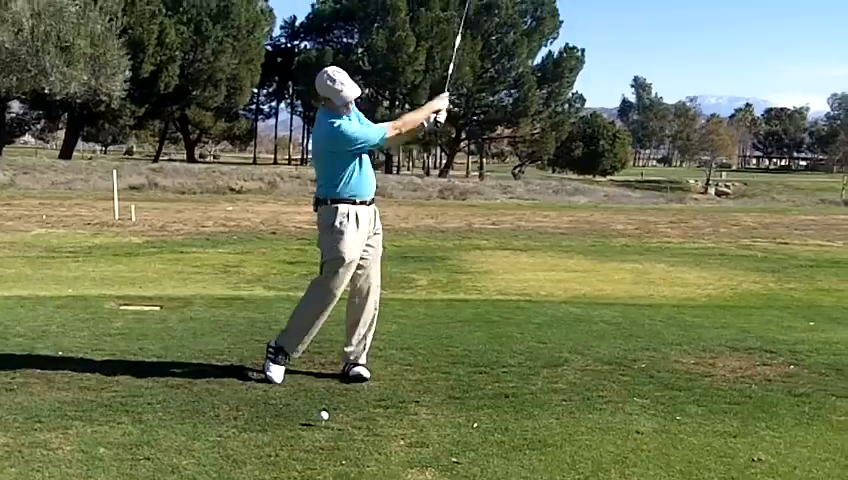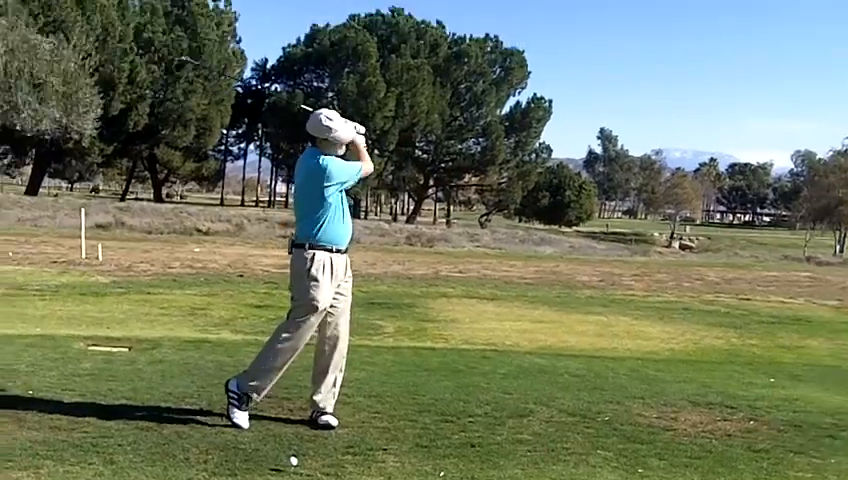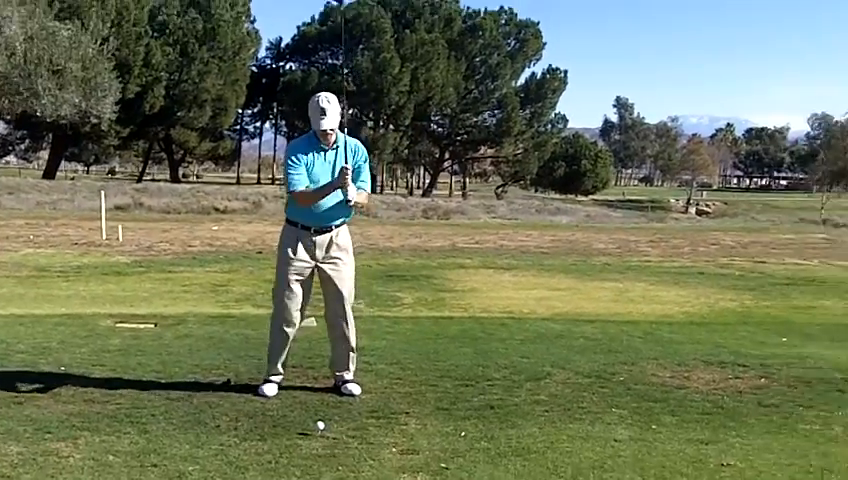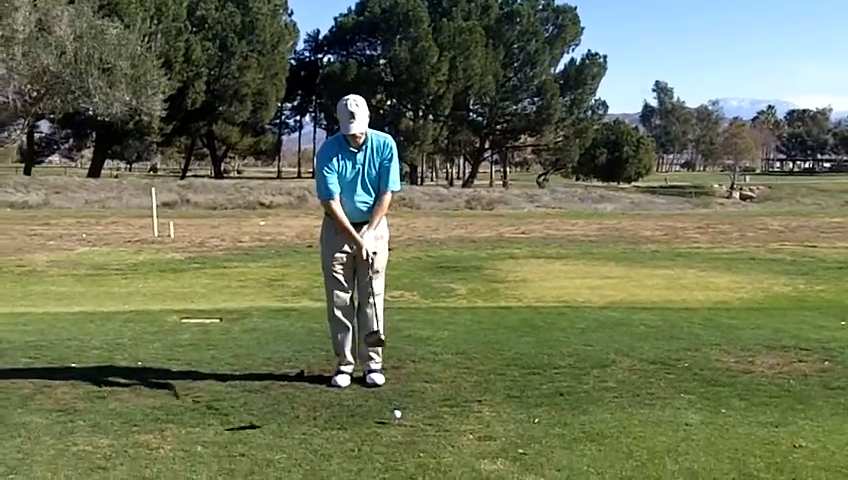
dt=0.7s
person 1, frame 1
left shoulder: (350, 111)
right shoulder: (336, 128)
left elbow: (386, 133)
right elbow: (393, 129)
left wrist: (424, 120)
right wrist: (431, 105)
left hip: (367, 212)
right hip: (342, 215)
left knee: (367, 292)
right knee: (330, 287)
left ankle: (354, 359)
right ankle: (281, 349)
person 1, frame 2
left shoulder: (319, 158)
right shoulder: (323, 166)
left elbow: (354, 167)
right elbow: (367, 167)
left wrist: (352, 136)
right wrist: (356, 142)
left hip: (337, 260)
right hip: (317, 261)
left knee: (336, 337)
right knee: (297, 331)
left ankle: (322, 406)
right ankle: (243, 388)
person 1, frame 3
left shoulder: (355, 149)
right shoulder: (297, 150)
left elbow: (363, 198)
right elbow: (298, 198)
left wrist: (354, 194)
right wrist: (333, 186)
left hip: (336, 238)
right hip: (298, 237)
left knee: (341, 308)
right knee: (287, 309)
left ankle: (344, 374)
right ankle: (273, 373)
person 1, frame 4
left shoulder: (385, 145)
right shoulder: (328, 151)
left elbow: (386, 194)
right elbow: (332, 203)
left wrist: (369, 233)
right wrist: (355, 240)
left hip: (373, 228)
right hip: (337, 230)
left knee: (371, 298)
right knee: (339, 299)
left ankle: (372, 364)
right ankle: (345, 364)
